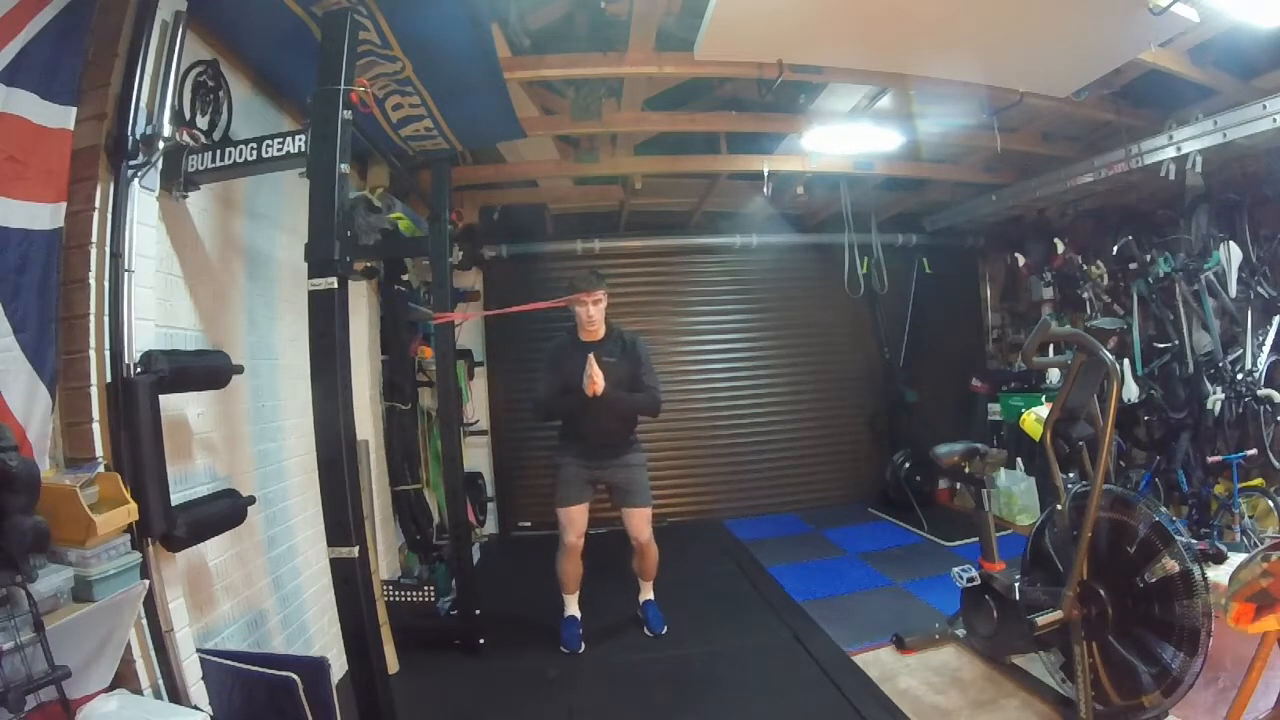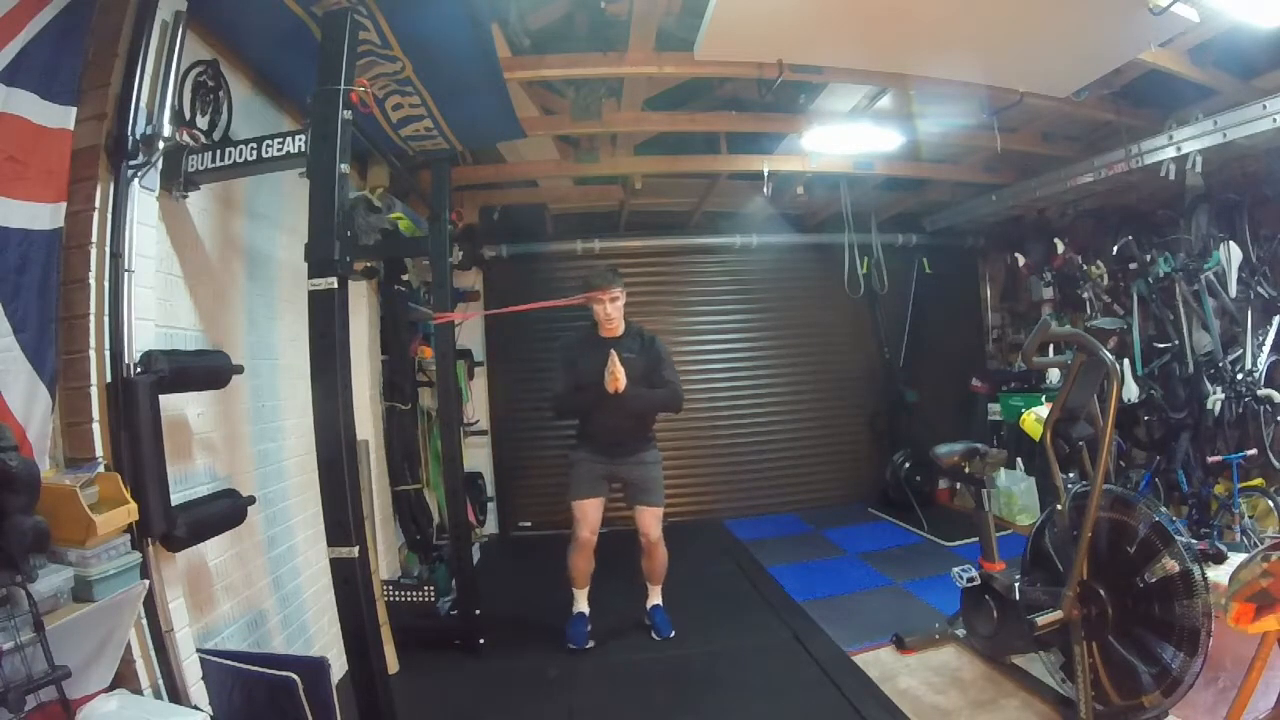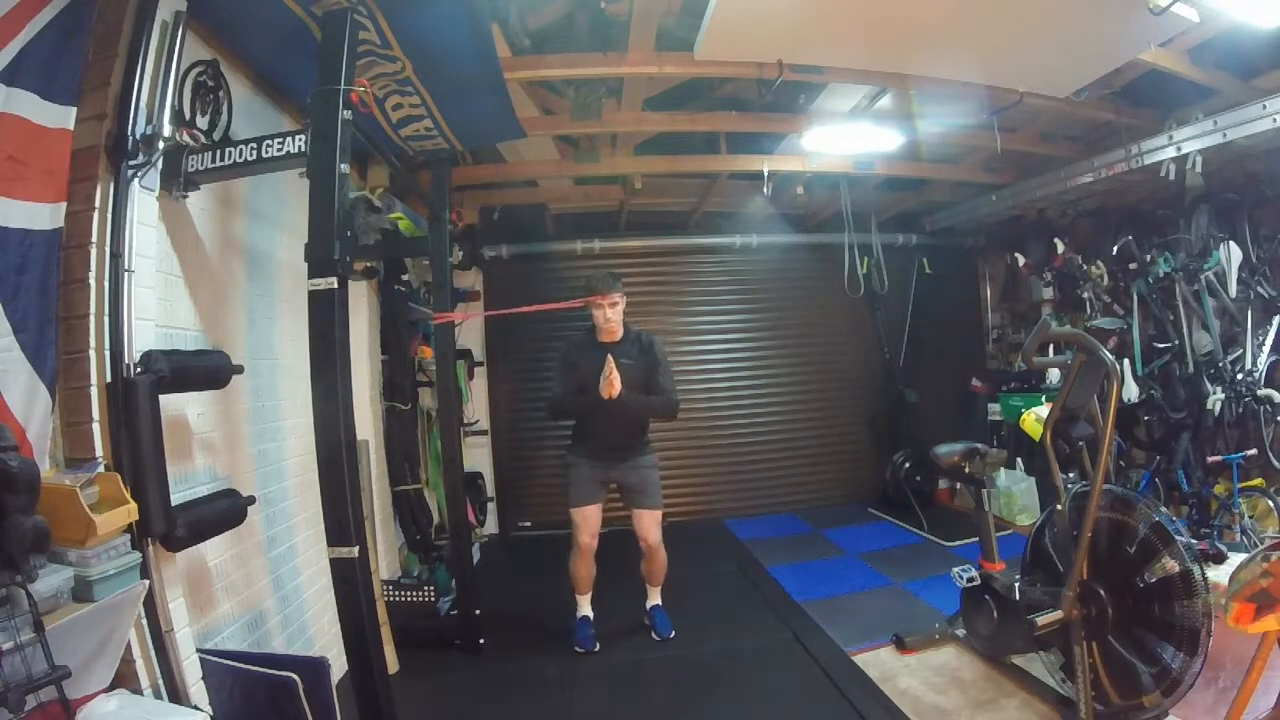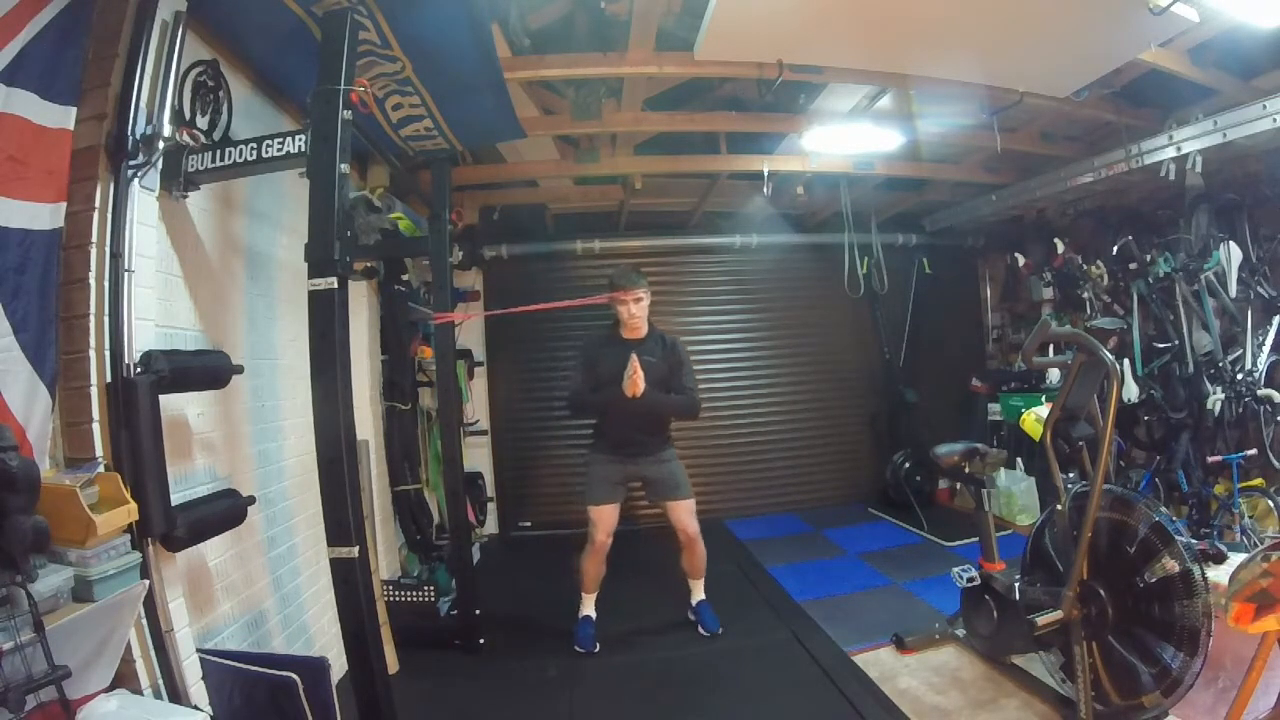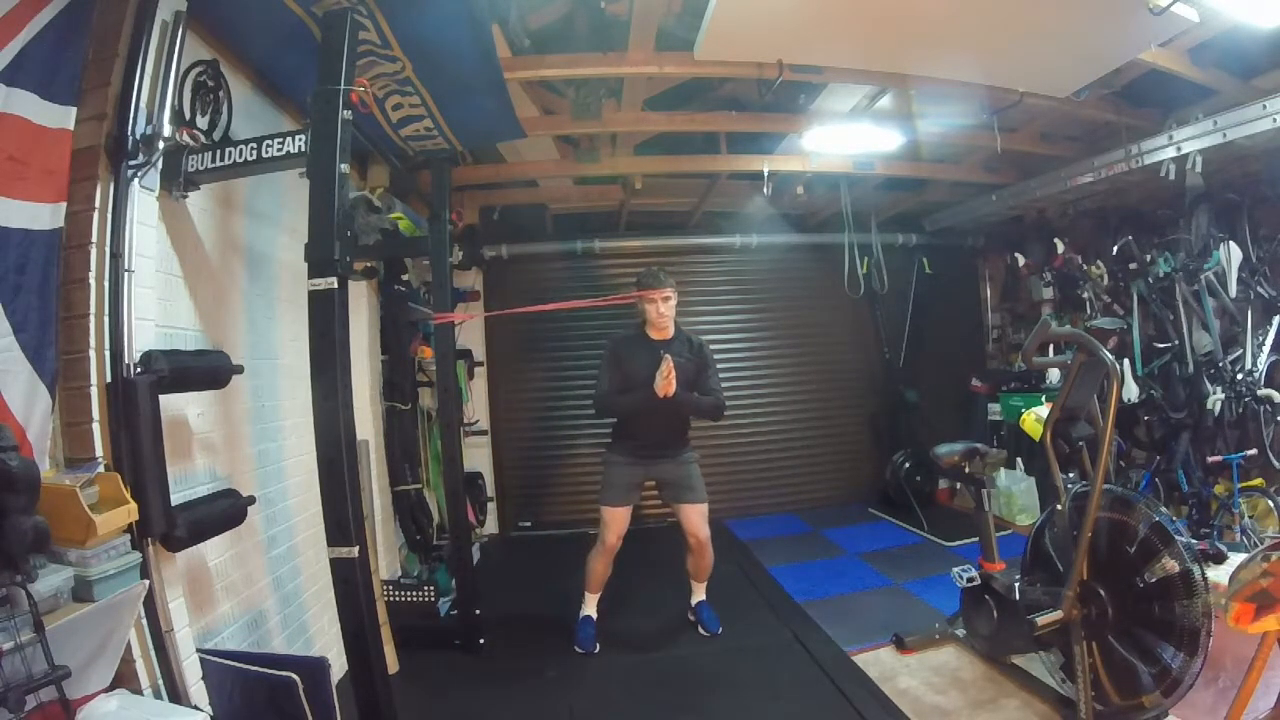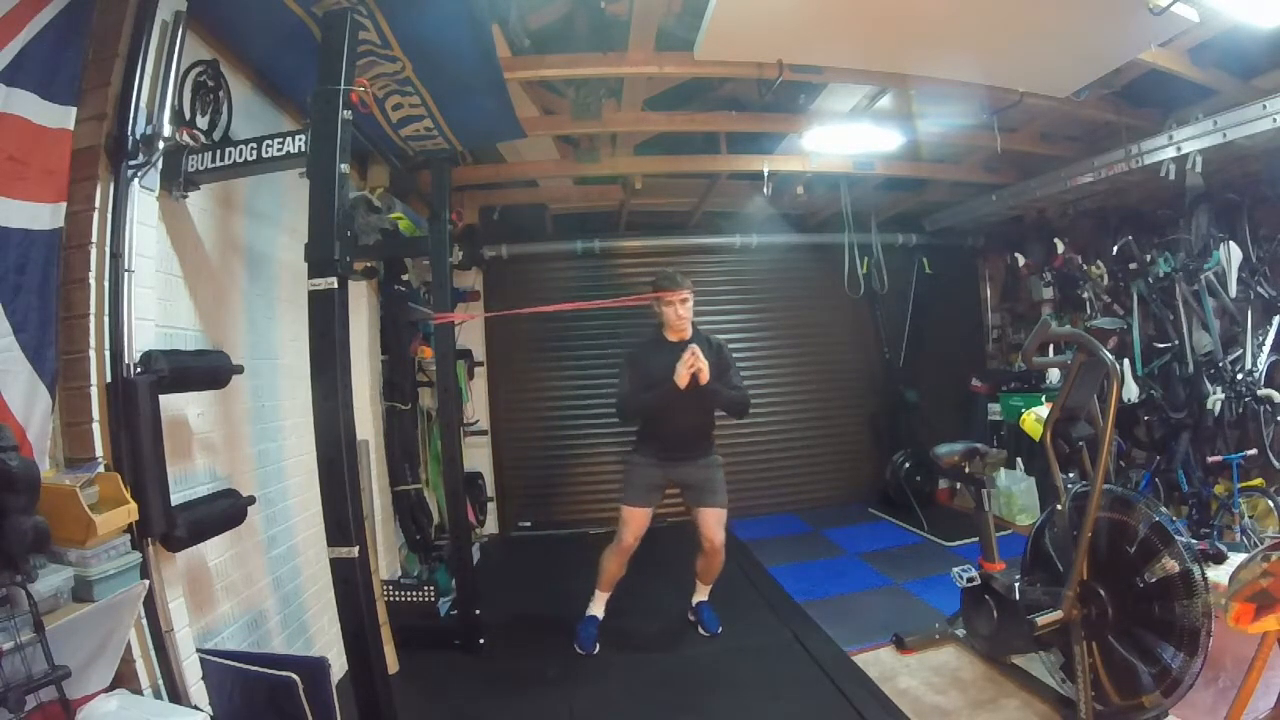
dt=0.5s
person 1, frame 1
left shoulder: (630, 346)
right shoulder: (560, 351)
left elbow: (652, 403)
right elbow: (545, 408)
left wrist: (606, 392)
right wrist: (581, 393)
left hip: (624, 456)
right hip: (575, 459)
left knee: (642, 538)
right knee: (571, 542)
left ankle: (647, 599)
right ankle: (571, 614)
person 1, frame 2
left shoulder: (648, 344)
right shoulder: (576, 347)
left elbow: (674, 399)
right elbow: (562, 406)
left wrist: (627, 389)
right wrist: (602, 390)
left hip: (640, 454)
right hip: (590, 455)
left knee: (652, 537)
right knee: (584, 536)
left ankle: (654, 605)
right ankle: (580, 611)
person 1, frame 3
left shoulder: (647, 347)
right shoulder: (575, 351)
left elbow: (669, 406)
right elbow: (557, 408)
left wrist: (622, 395)
right wrist: (597, 395)
left hip: (636, 458)
right hip: (587, 459)
left knee: (651, 541)
right knee: (584, 543)
left ankle: (654, 605)
right ankle: (584, 614)
person 1, frame 4
left shoulder: (670, 347)
right shoulder: (595, 348)
left elbow: (691, 406)
right elbow: (577, 404)
left wrist: (645, 393)
right wrist: (620, 392)
left hip: (658, 454)
right hip: (608, 456)
left knee: (689, 533)
right knee: (598, 540)
left ankle: (699, 601)
right ankle: (587, 613)
person 1, frame 5
left shoulder: (695, 349)
right shoulder: (621, 348)
left elbow: (716, 408)
right elbow: (603, 406)
left wrist: (677, 394)
right wrist: (652, 393)
left hip: (677, 456)
right hip: (626, 457)
left knee: (700, 537)
right knee: (609, 540)
left ankle: (699, 602)
right ankle: (588, 613)
person 1, frame 6
left shoulder: (714, 348)
right shoulder: (642, 352)
left elbow: (741, 405)
right elbow: (626, 410)
left wrist: (708, 383)
right wrist: (674, 385)
left hip: (701, 459)
right hip: (650, 459)
left knee: (715, 542)
right knee: (625, 542)
left ankle: (700, 602)
right ankle: (593, 613)
